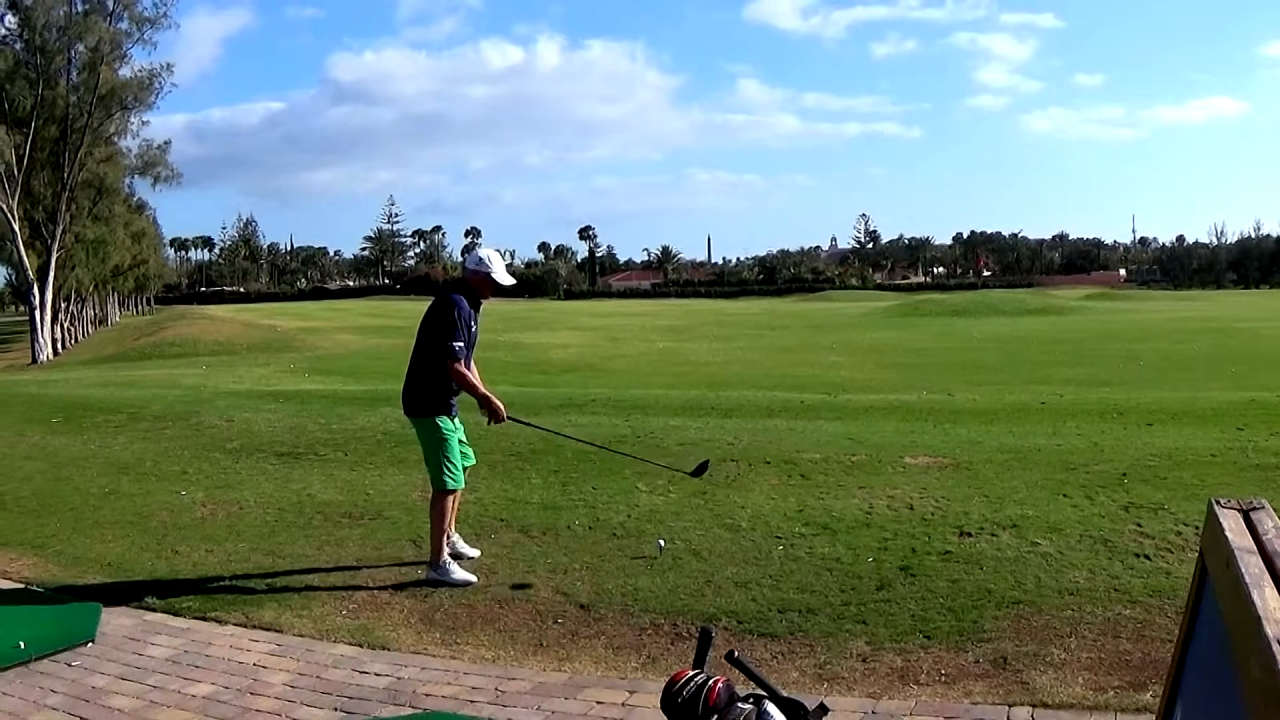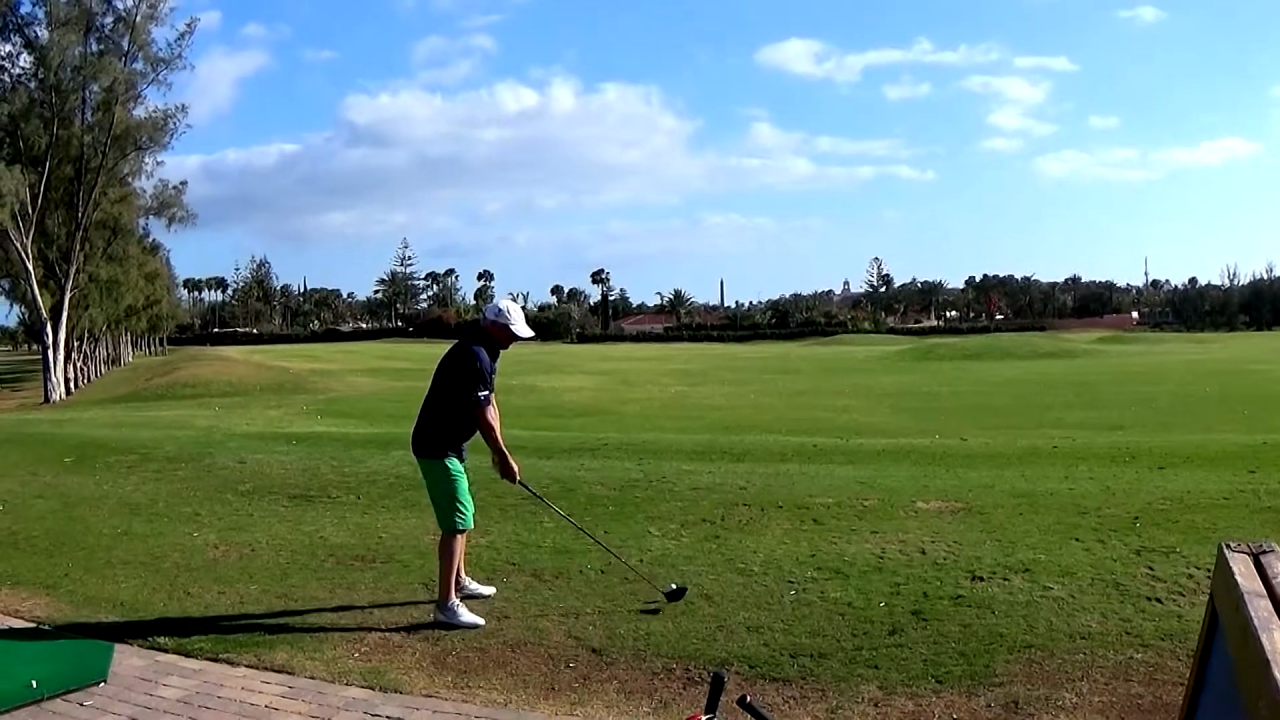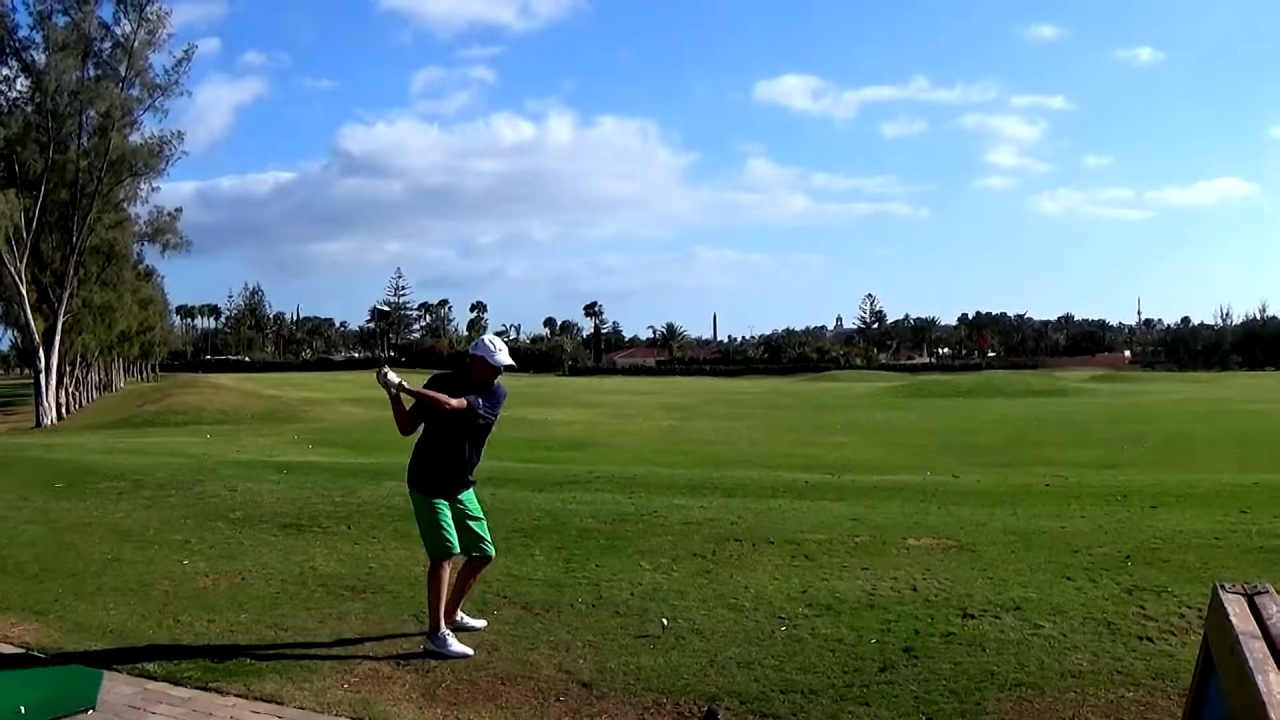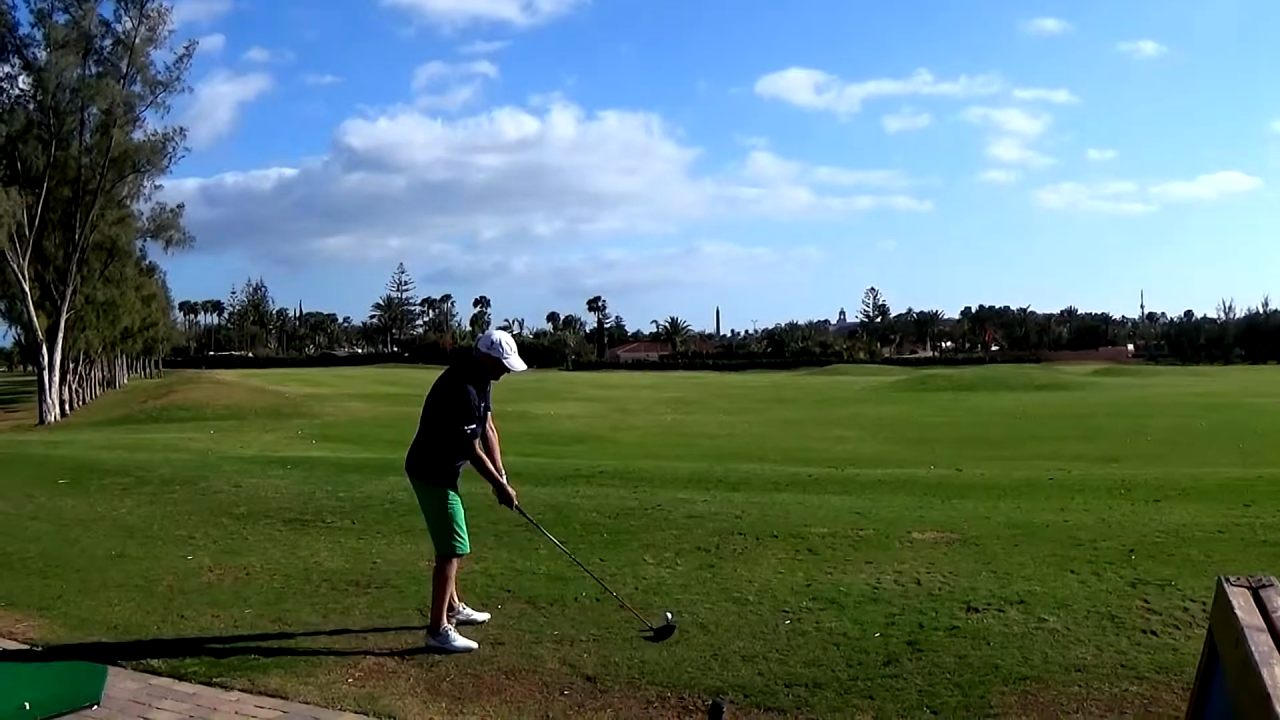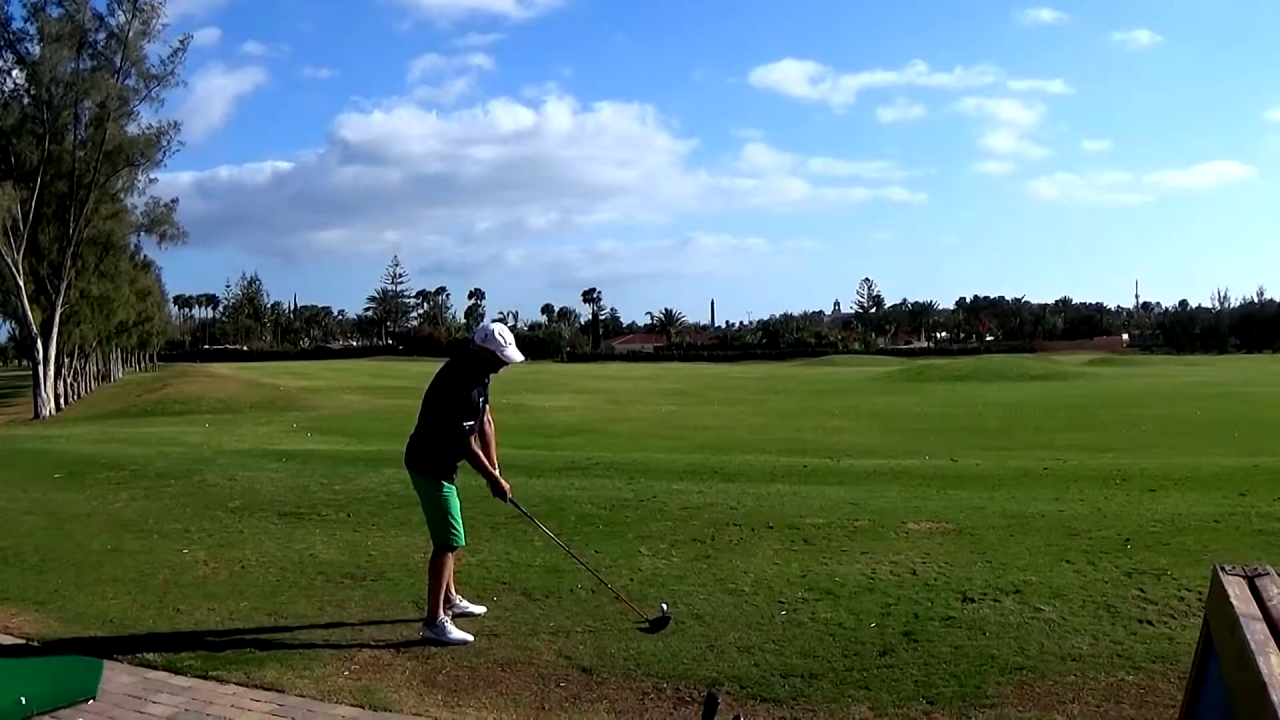
dt=1s
person 1, frame 1
left shoulder: (466, 303)
right shoulder: (454, 306)
left elbow: (464, 360)
right elbow: (455, 369)
left wrist: (485, 396)
right wrist: (489, 399)
left hip: (440, 400)
right hip: (429, 404)
left knee: (461, 465)
right knee: (447, 481)
left ankle: (449, 537)
right ankle: (438, 561)
person 1, frame 2
left shoulder: (482, 351)
right shoulder: (474, 356)
left elbow: (490, 406)
right elbow: (484, 418)
left wrist: (499, 453)
right wrist: (505, 457)
left hip: (447, 443)
right hip: (437, 446)
left knee: (462, 515)
right knee: (457, 522)
left ankle: (459, 581)
right ankle: (447, 603)
person 1, frame 3
left shoulder: (496, 394)
right shoulder: (440, 382)
left elbow: (452, 405)
right elbow: (408, 428)
left wrist: (403, 386)
right wrist: (395, 394)
left hip: (462, 485)
right hip: (427, 483)
left knee: (483, 553)
right knee: (446, 552)
left ankle: (452, 614)
right ankle: (437, 632)
person 1, frame 4
left shoulder: (480, 379)
right shoulder: (461, 389)
left elbow: (488, 430)
right elbow: (472, 451)
left wrist: (502, 476)
right wrist: (500, 486)
left hip: (440, 469)
right hip: (432, 472)
left knee: (450, 543)
right knee: (452, 548)
left ankle: (453, 607)
right ankle: (438, 629)
person 1, frame 5
left shoulder: (477, 371)
right shoulder: (461, 384)
left elbow: (485, 422)
right elbow: (468, 446)
left wrist: (495, 470)
right wrist: (494, 479)
left hip: (439, 461)
right hip: (430, 464)
left knee: (450, 535)
right knee: (448, 540)
left ankle: (449, 599)
right ankle: (435, 621)
